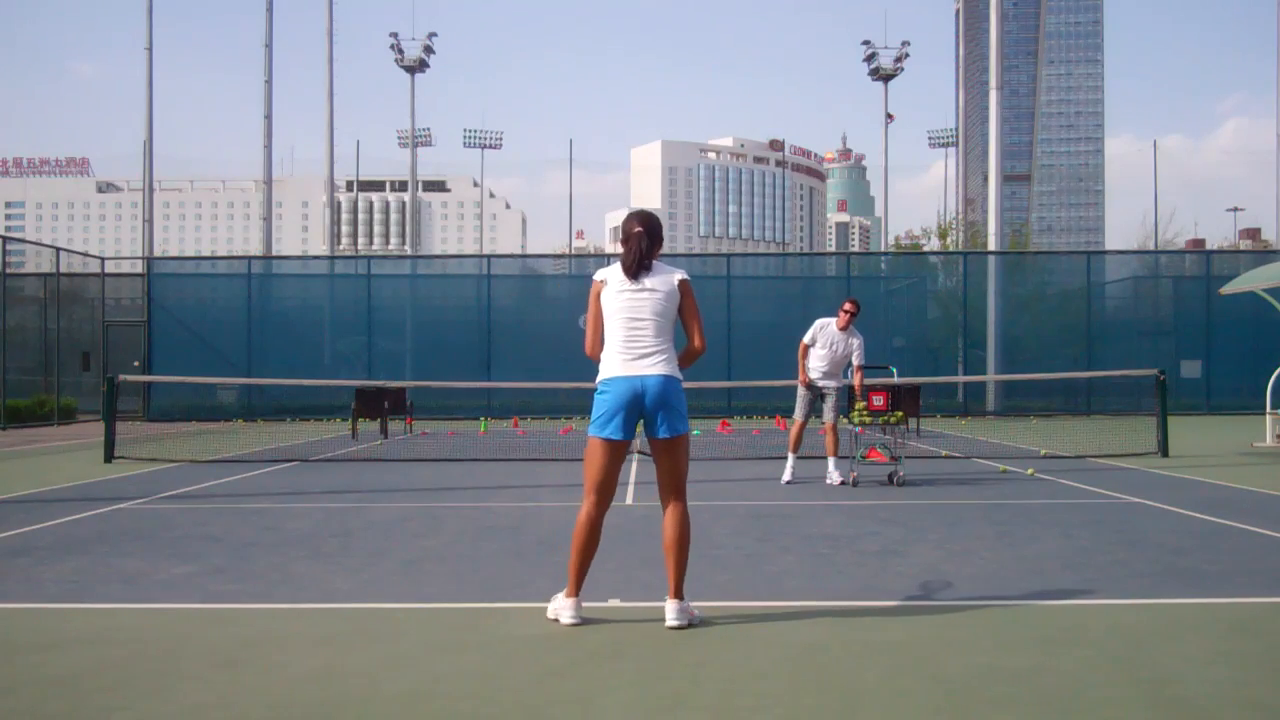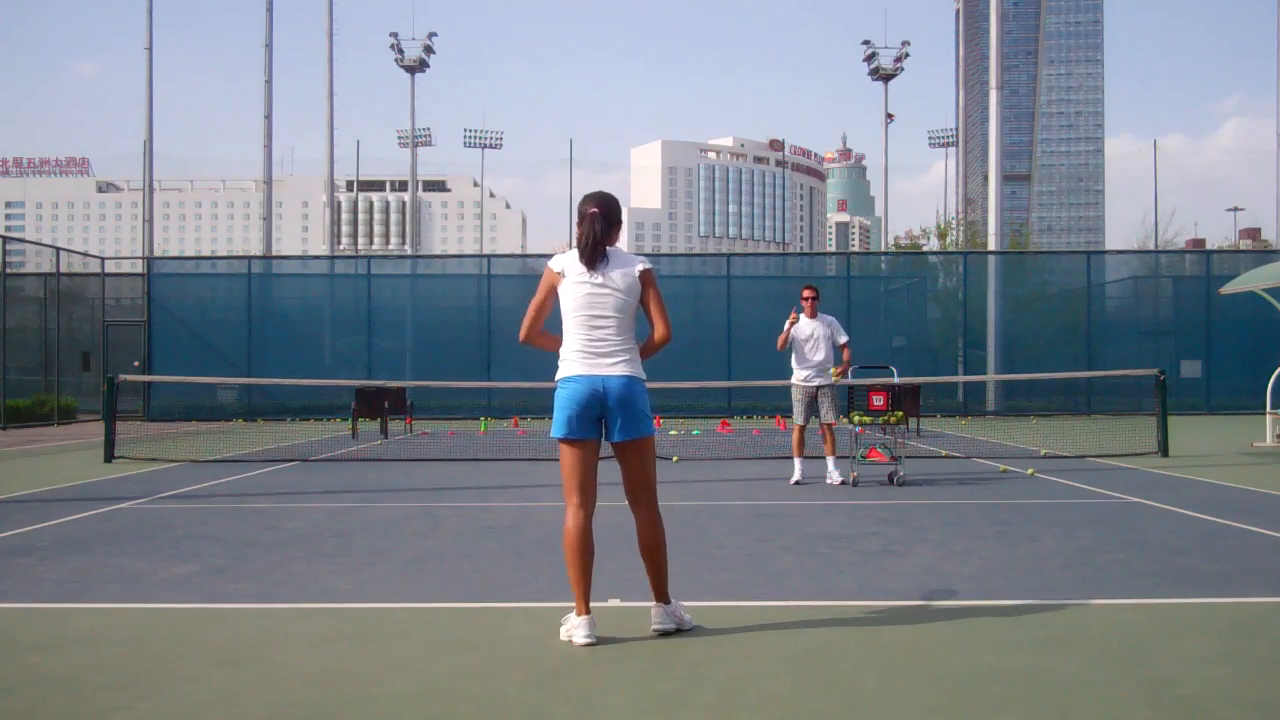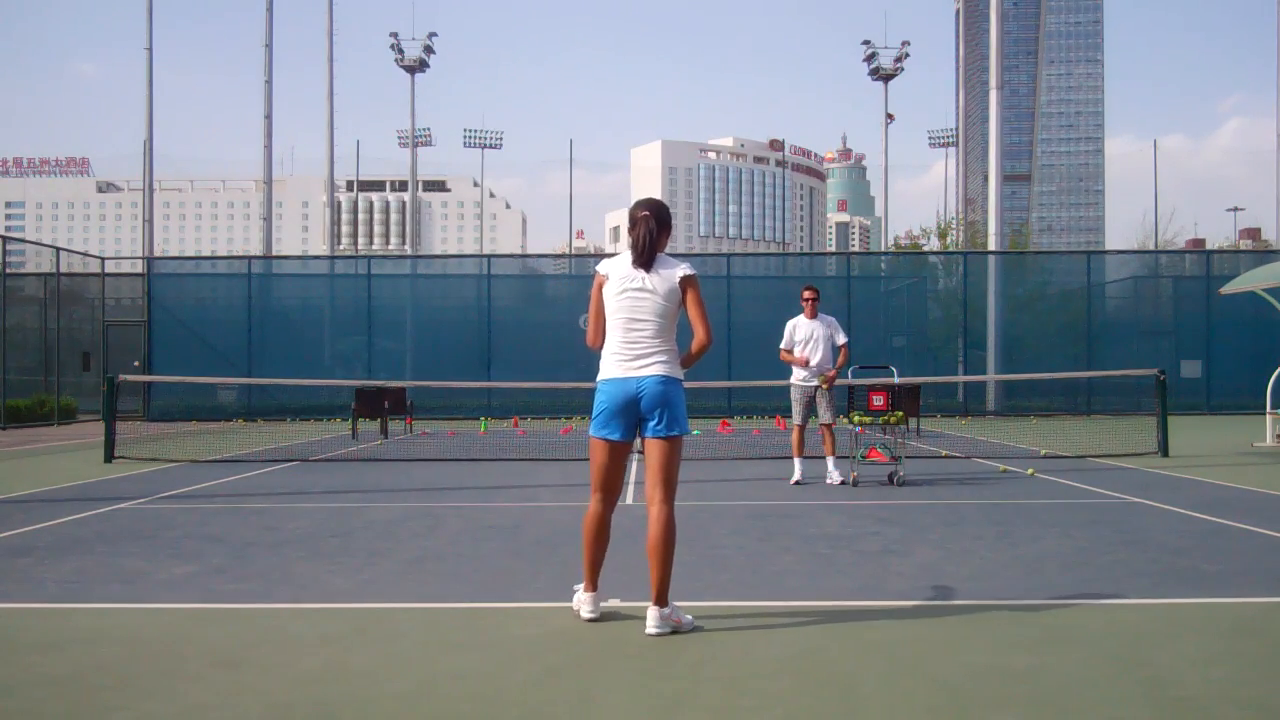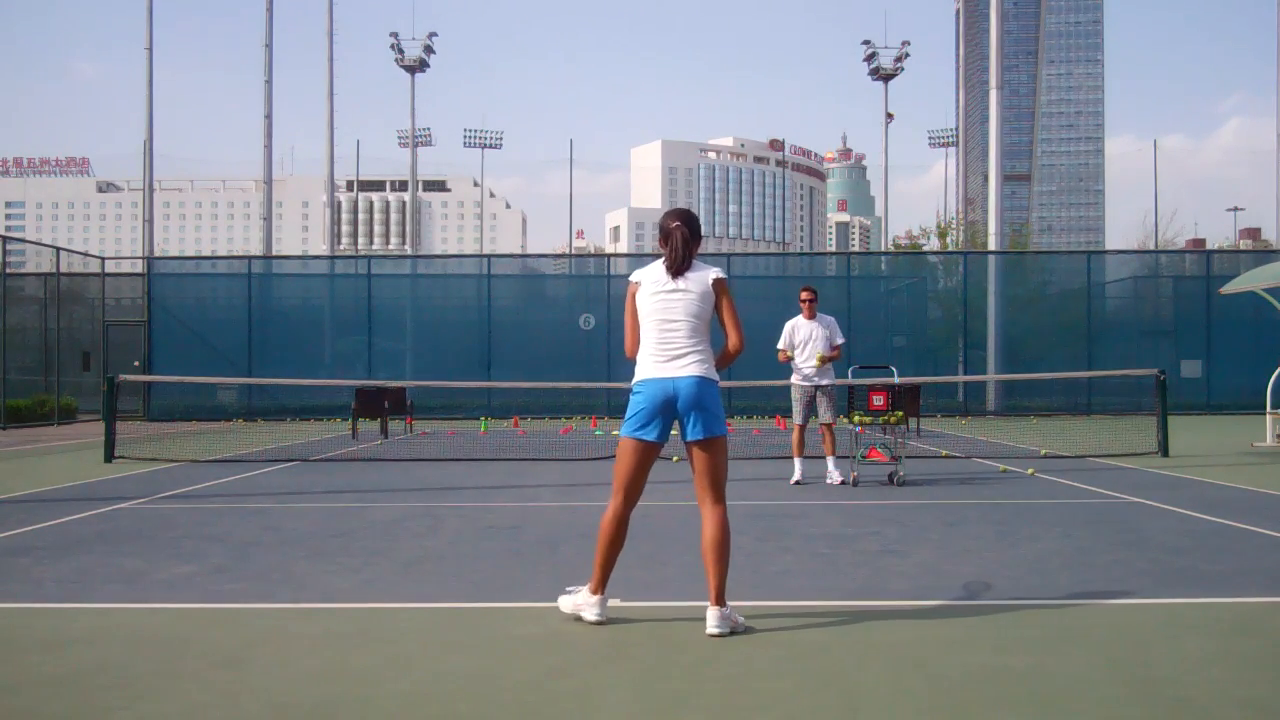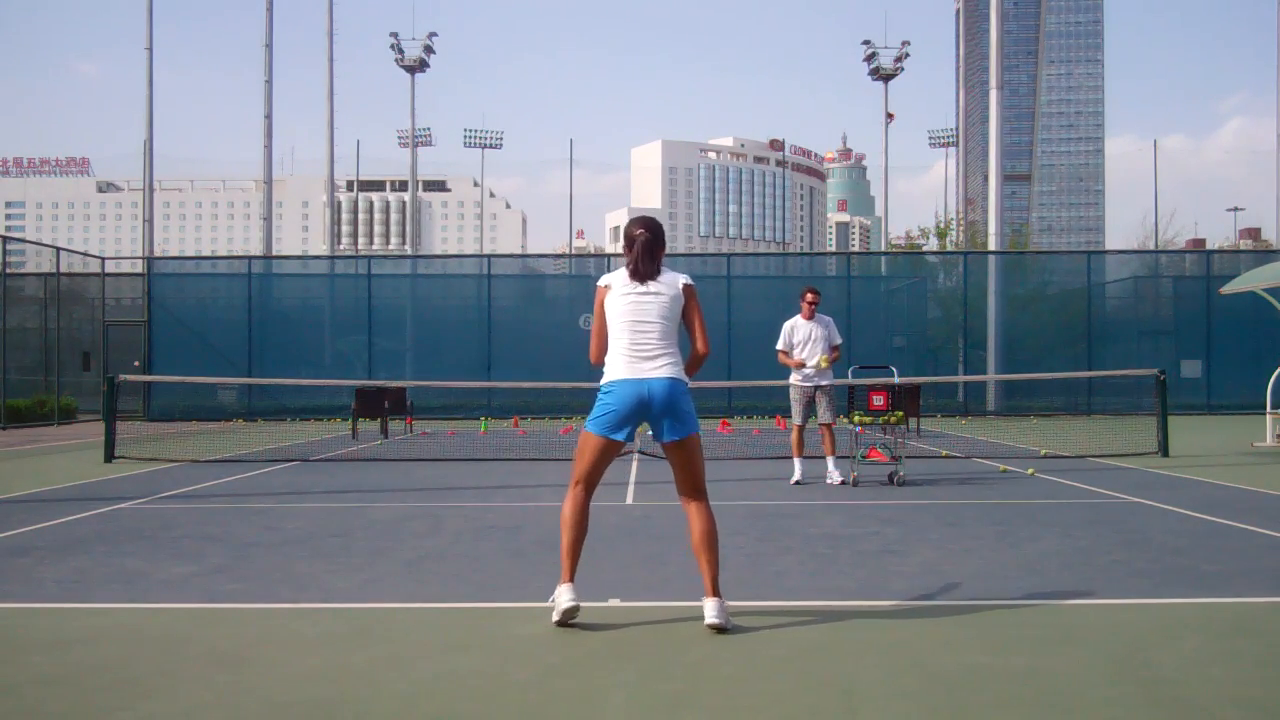
dt=1s
person 1, frame 1
left shoulder: (603, 278)
right shoulder: (678, 279)
left elbow: (592, 348)
right elbow: (698, 344)
left hip: (615, 387)
right hip: (664, 386)
left knee: (595, 500)
right knee: (674, 500)
left ankle: (570, 599)
right ankle: (676, 603)
person 1, frame 2
left shoulder: (560, 266)
right shoulder: (638, 267)
left elbow: (528, 333)
right elbow: (662, 333)
left hip: (574, 385)
right hip: (626, 385)
left knee: (578, 506)
right knee: (644, 504)
left ankle: (582, 617)
right ankle: (663, 606)
person 1, frame 3
left shoulder: (607, 270)
right shoulder: (681, 273)
left elbow: (594, 340)
right elbow: (703, 337)
left hip: (613, 384)
right hip: (662, 386)
left knee: (602, 497)
right knee: (660, 501)
left ankle: (589, 594)
right ankle: (659, 608)
person 1, frame 4
left shoulder: (640, 279)
right shoulder: (714, 278)
left elbow: (631, 348)
right elbow: (736, 342)
left hip: (650, 388)
right hip: (699, 387)
left knee: (622, 498)
right knee: (713, 502)
left ankle: (594, 596)
right ankle: (717, 609)
person 1, frame 5
left shoulder: (608, 283)
right shoulder: (681, 283)
left elbow: (596, 355)
right elbow: (702, 349)
left hip: (618, 389)
right hip: (669, 388)
left knee: (579, 488)
right knee: (695, 498)
left ankle: (567, 588)
right ankle: (713, 601)
person 2, frame 1
left shoulder: (856, 340)
right shoulder: (821, 325)
left elbow: (858, 370)
right elbow: (804, 346)
left wrist: (858, 396)
right wrist: (802, 372)
left hip: (832, 384)
right hip: (809, 380)
left knee: (831, 426)
right knee: (799, 422)
left ankle: (832, 471)
right ankle: (789, 466)
person 2, frame 2
left shoulder: (830, 322)
right shoulder: (794, 323)
left elbow: (844, 347)
right elbow: (780, 347)
left wrist: (845, 363)
right wrist: (789, 326)
left hip: (825, 381)
right hip: (801, 382)
left knee: (827, 426)
right knee: (799, 425)
left ankle: (832, 470)
right ankle: (798, 470)
person 2, frame 3
left shoulder: (830, 322)
right shoulder: (793, 324)
left elbow: (844, 350)
right elbow: (783, 354)
left wrist: (835, 371)
right wrist: (797, 360)
left hip: (824, 382)
right hip: (800, 382)
left knee: (827, 425)
right knee: (798, 426)
left ankle: (832, 470)
right ankle: (798, 471)
person 2, frame 4
left shoulder: (829, 322)
right shoulder: (792, 325)
left elbow: (838, 351)
right elbow: (781, 354)
left wrist: (828, 358)
right wrist: (784, 357)
left hip: (825, 381)
right hip: (801, 382)
left knee: (827, 425)
right knee: (799, 426)
left ankle: (832, 470)
right ankle: (798, 471)
person 2, frame 5
left shoulder: (827, 322)
right shoulder: (790, 325)
left elbow: (837, 350)
right elbow: (781, 355)
left wrist: (831, 359)
right wrist: (791, 362)
left hip: (824, 382)
right hip: (799, 382)
left knee: (827, 426)
right knee: (798, 426)
left ankle: (832, 471)
right ankle: (798, 471)
